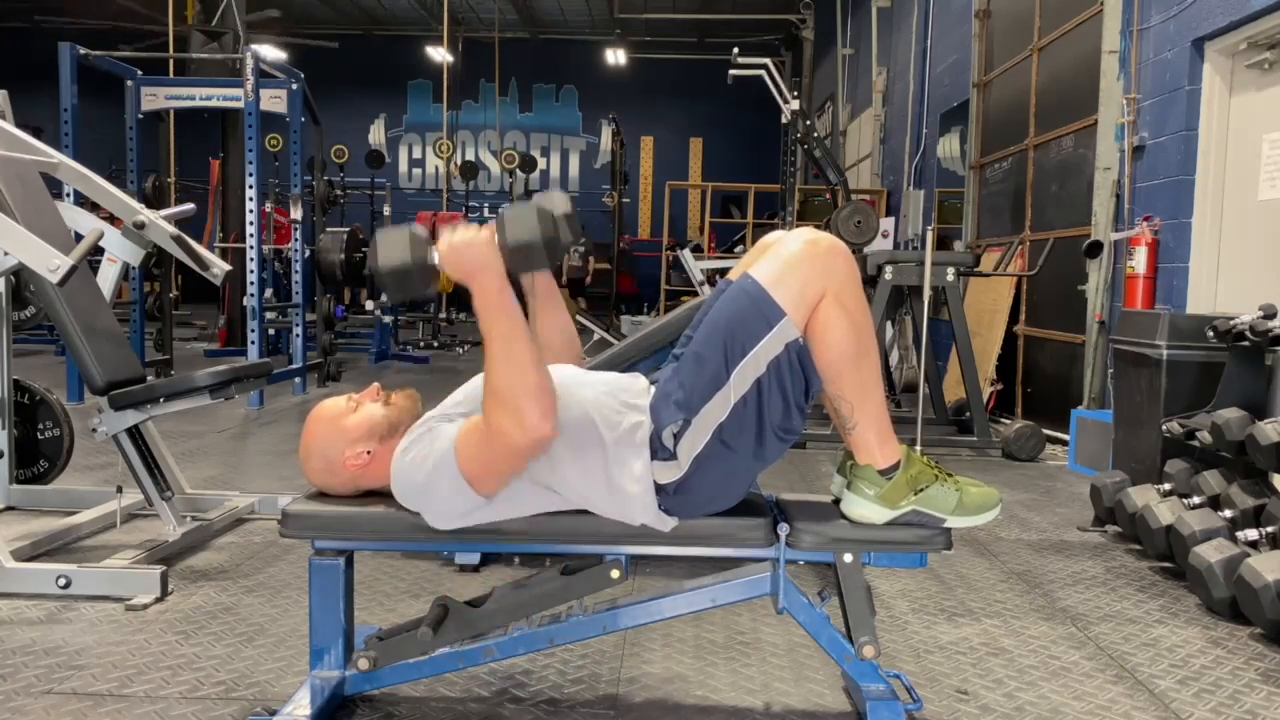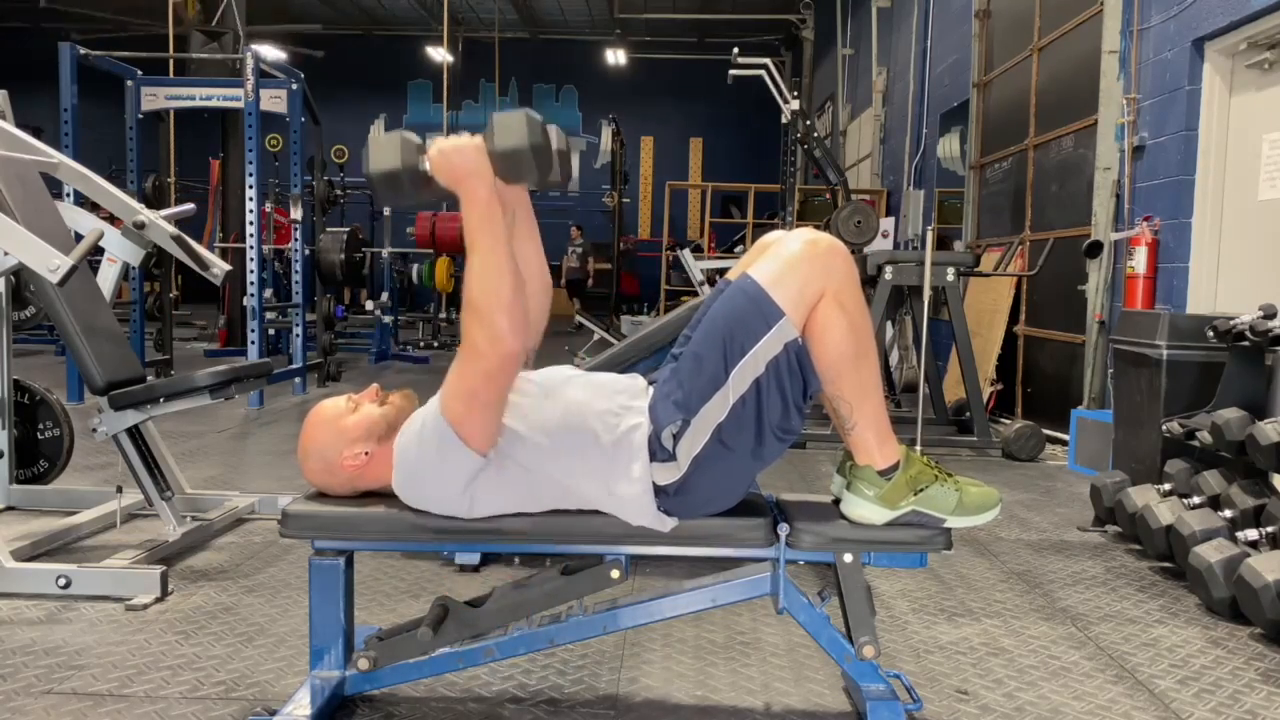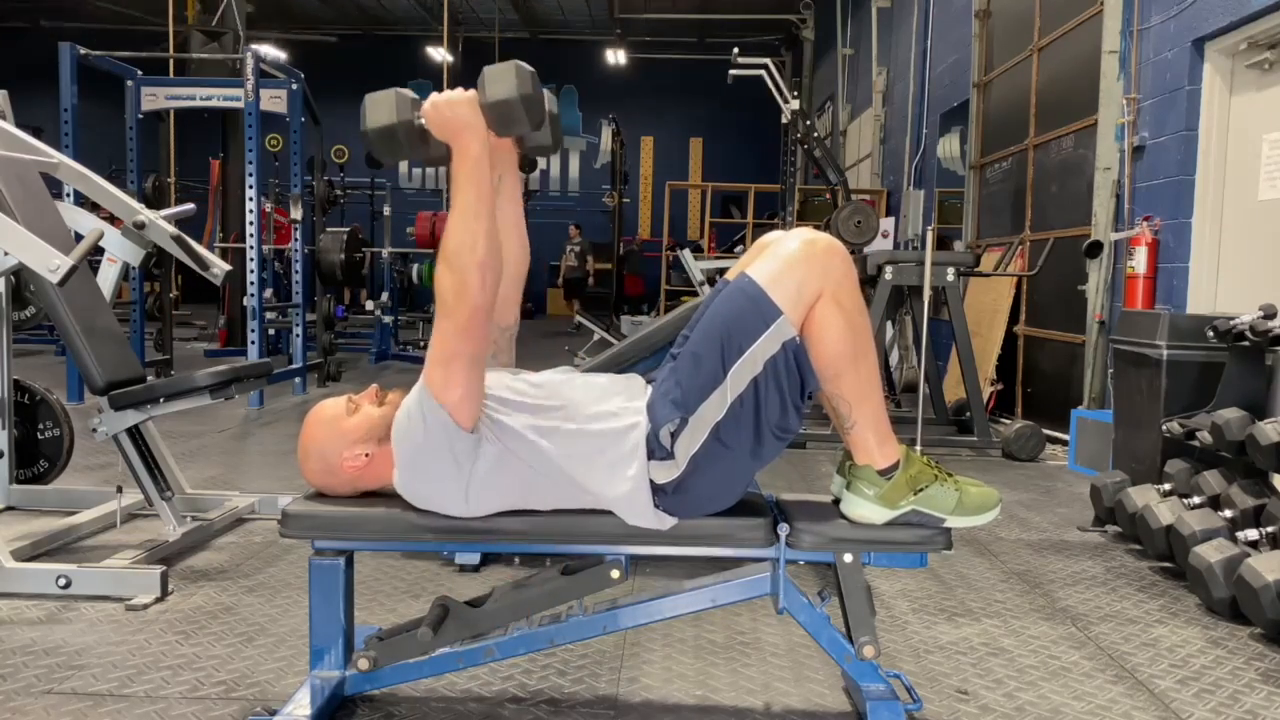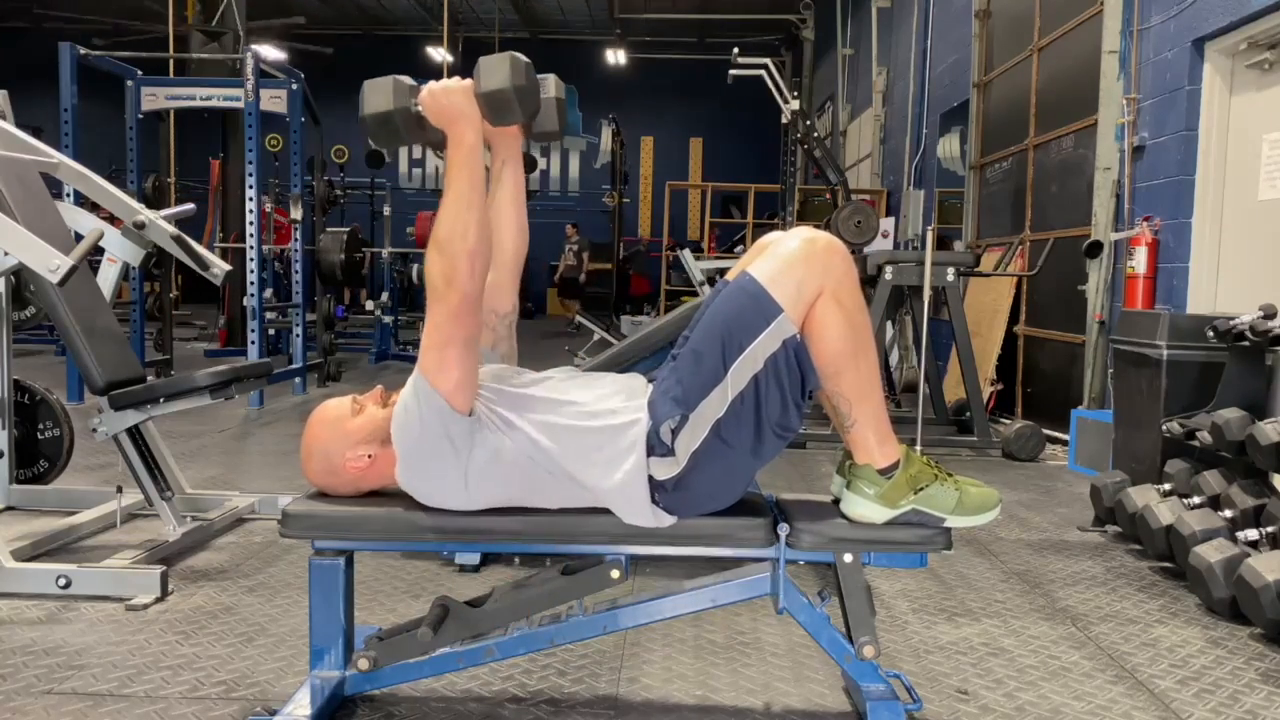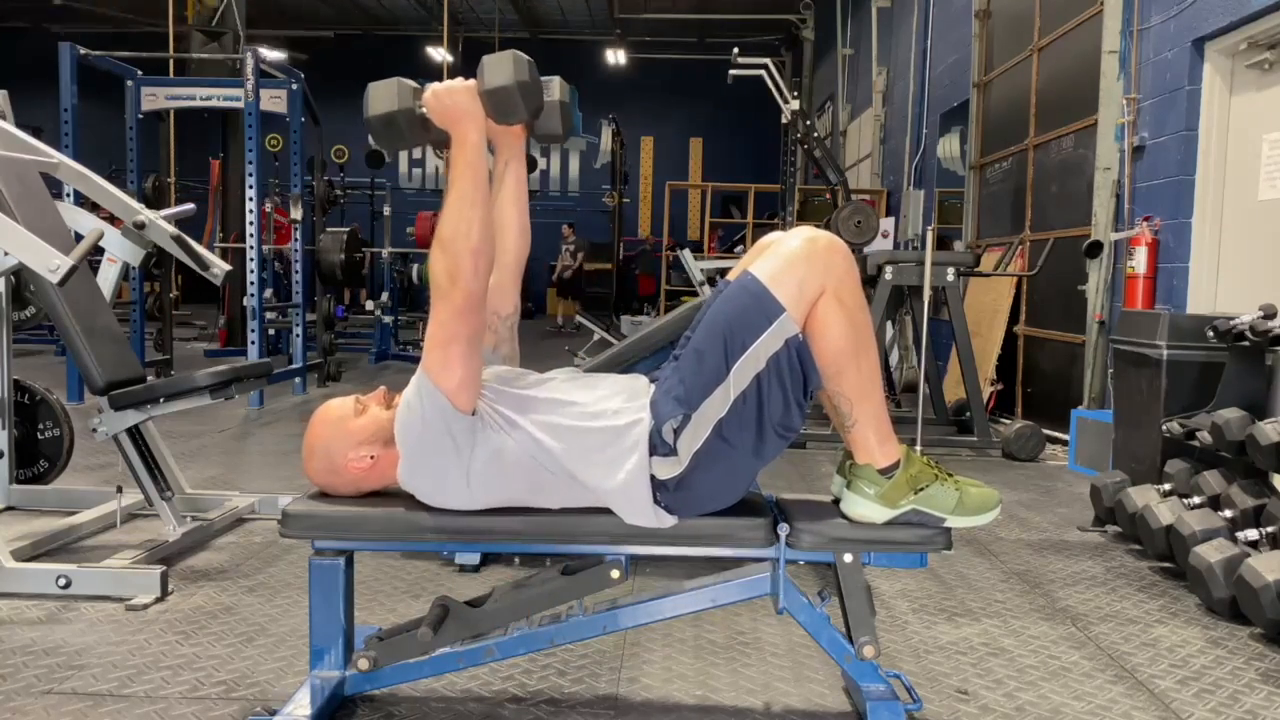
dt=0.2s
person 1, frame 1
left shoulder: (439, 435)
right shoulder: (423, 467)
left elbow: (566, 374)
right elbow: (534, 421)
left wrist: (535, 273)
right wrist: (485, 277)
left hip: (656, 406)
right hip: (677, 454)
left knee: (783, 251)
right knee: (815, 258)
left ankle: (868, 461)
right ankle: (885, 476)
person 1, frame 2
left shoulder: (452, 424)
right shoulder: (428, 459)
left elbow: (528, 317)
right elbow: (504, 342)
left wrist: (511, 192)
right wrist: (472, 191)
left hip: (659, 416)
right hip: (677, 456)
left knee: (781, 251)
right knee: (814, 259)
left ankle: (868, 465)
right ankle: (886, 479)
person 1, frame 3
left shoulder: (453, 414)
right shoulder: (427, 452)
left elbow: (502, 292)
right elbow: (470, 302)
left wrist: (501, 159)
right wrist: (466, 143)
left hip: (663, 423)
right hip: (675, 455)
left knee: (780, 250)
right knee: (813, 258)
left ankle: (867, 462)
right ankle: (884, 476)
person 1, frame 4
left shoulder: (457, 406)
right shoulder: (426, 441)
left elbow: (497, 283)
right elbow: (457, 290)
left wrist: (504, 148)
right wrist: (461, 132)
left hip: (665, 420)
right hip: (677, 454)
left knee: (781, 251)
right knee: (813, 256)
left ankle: (868, 461)
right ankle: (884, 477)
person 1, frame 5
left shoulder: (461, 406)
right shoulder: (430, 444)
left elbow: (499, 281)
right elbow: (459, 287)
left wrist: (508, 148)
right wrist: (466, 132)
left hip: (667, 420)
right hip: (679, 453)
left knee: (781, 251)
right knee: (815, 256)
left ankle: (868, 460)
right ankle: (885, 476)
